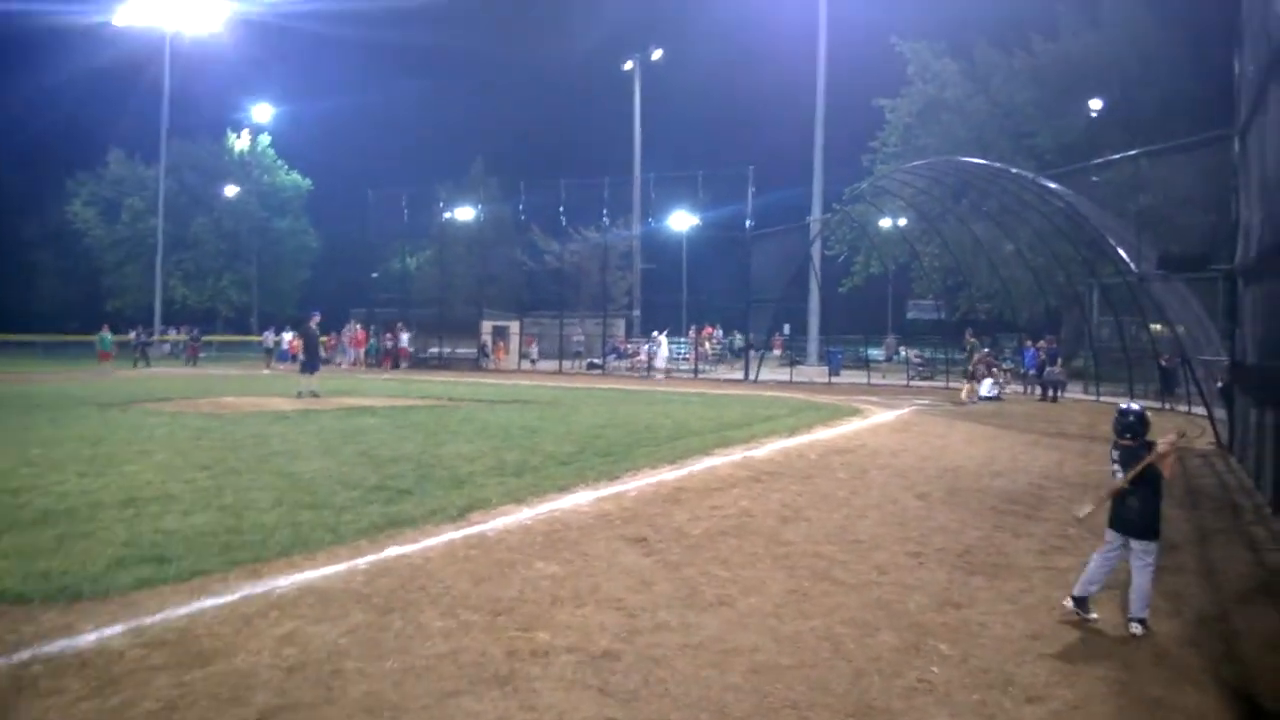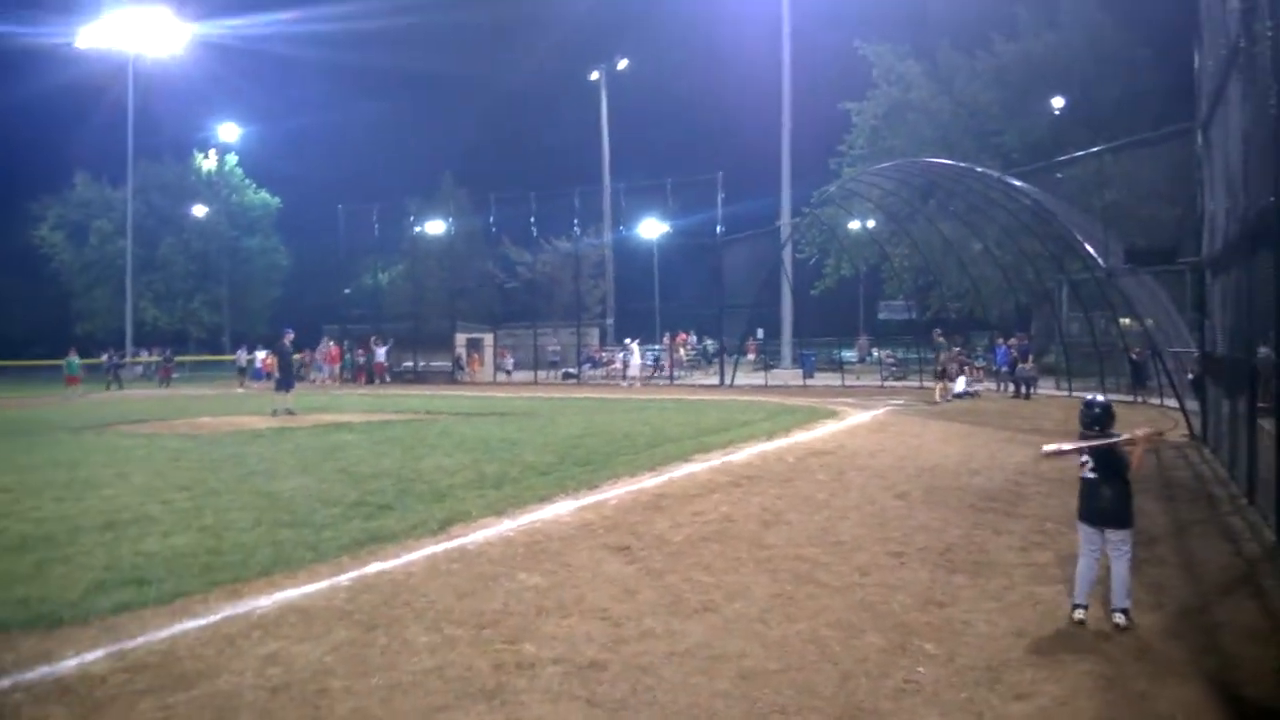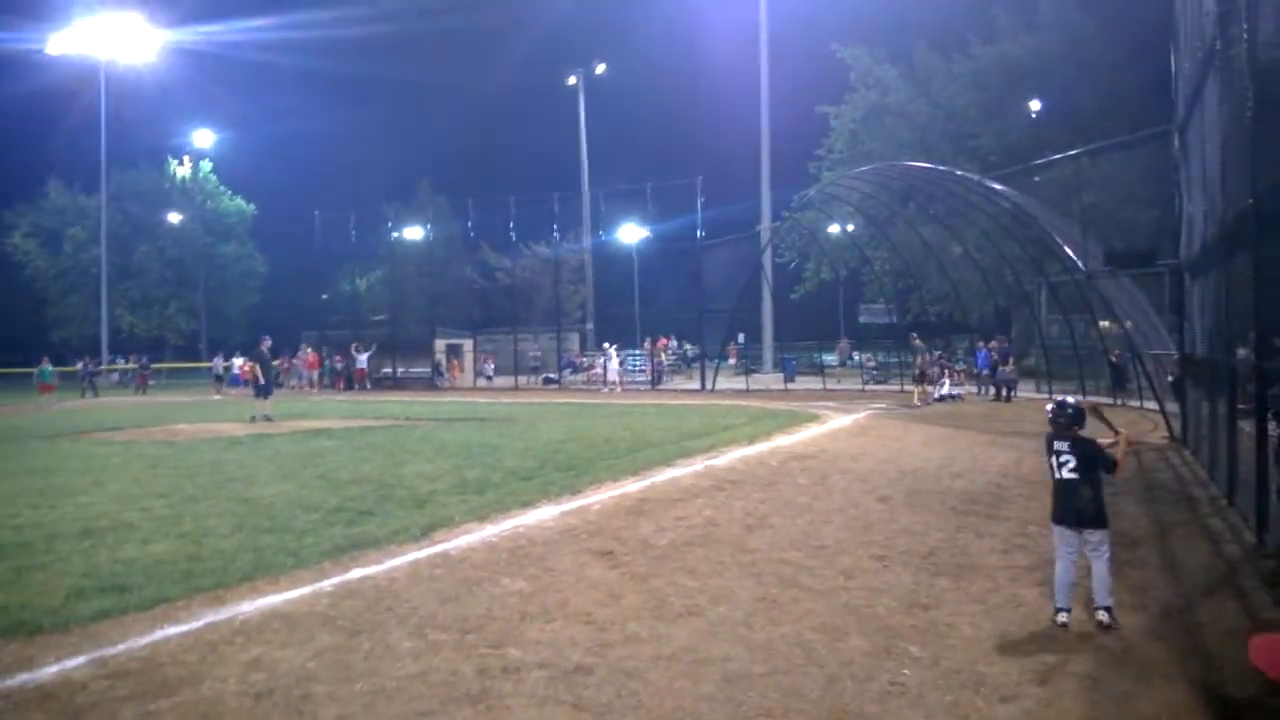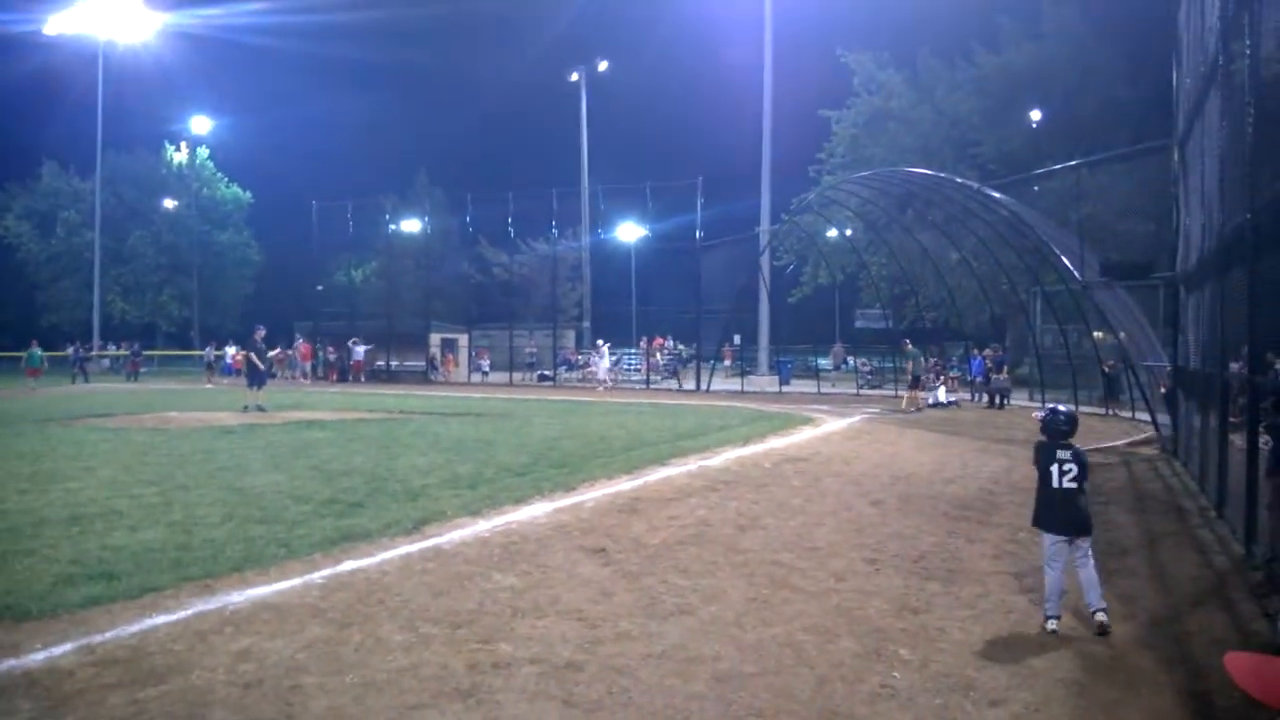
dt=0.2s
person 1, frame 1
left shoulder: (1119, 446)
right shoulder: (1135, 455)
left elbow: (1154, 447)
right elbow: (1161, 478)
left wrist: (1164, 445)
right wrist: (1169, 454)
left hip: (1119, 517)
right hip: (1143, 521)
left knee: (1105, 557)
right knee: (1143, 569)
left ankle: (1078, 598)
right ankle: (1137, 620)
person 1, frame 2
left shoulder: (1085, 439)
right shoulder: (1105, 447)
right elbow: (1129, 468)
left wrist: (1136, 438)
right wrist: (1140, 444)
left hip: (1089, 510)
right hip: (1116, 512)
left knee: (1087, 558)
right knee: (1120, 560)
left ankle: (1079, 607)
right ankle: (1120, 612)
person 1, frame 3
left shoulder: (1051, 440)
right shoulder: (1087, 445)
right elbow: (1114, 467)
left wrist: (1109, 442)
right wrist: (1121, 443)
left hip: (1063, 512)
right hip: (1092, 513)
left knee: (1064, 560)
right knee: (1099, 559)
left ankle: (1062, 610)
right ankle: (1103, 610)
person 1, frame 4
left shoulder: (1042, 448)
right shoulder: (1079, 454)
left hip: (1054, 521)
right hip: (1079, 520)
left knee: (1053, 568)
right knee: (1086, 564)
left ankle: (1052, 618)
right ankle: (1099, 612)
